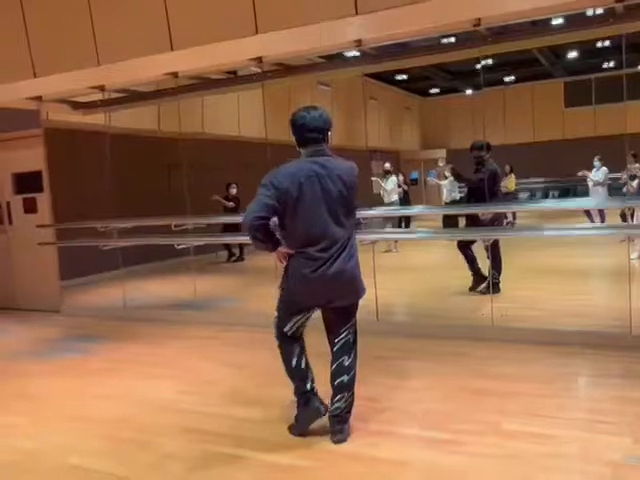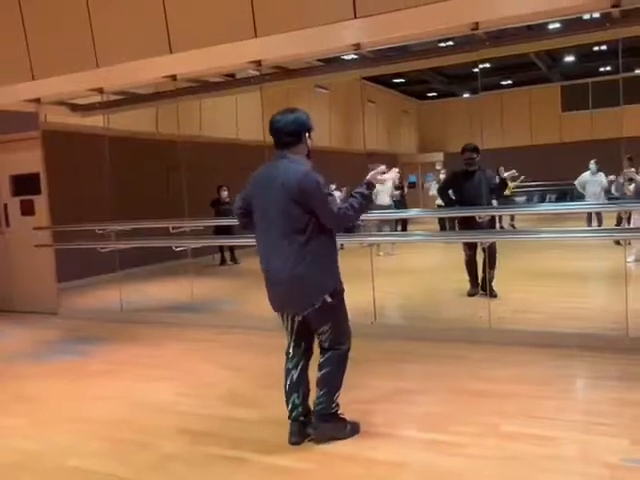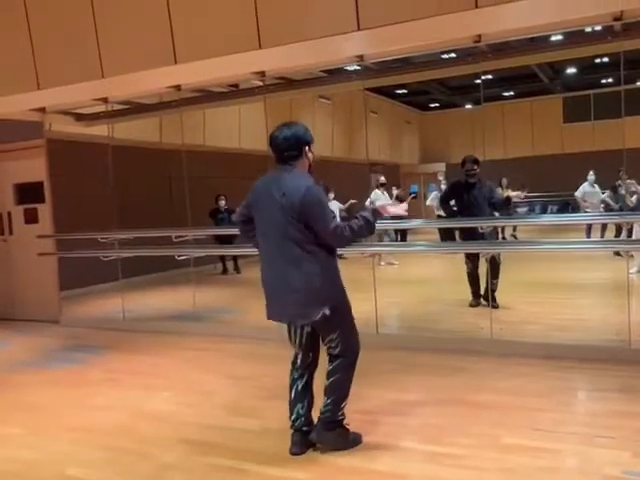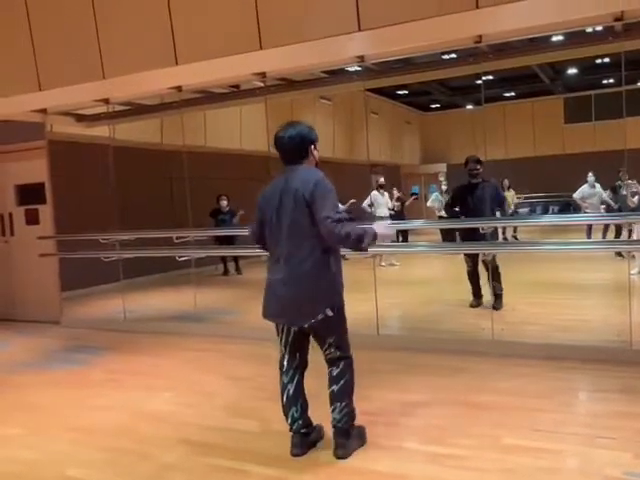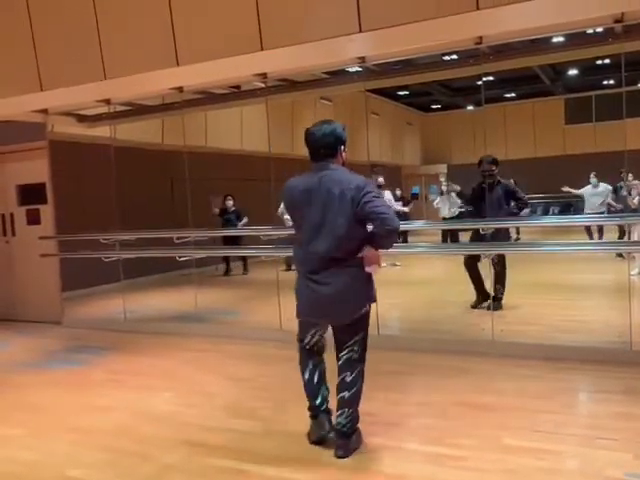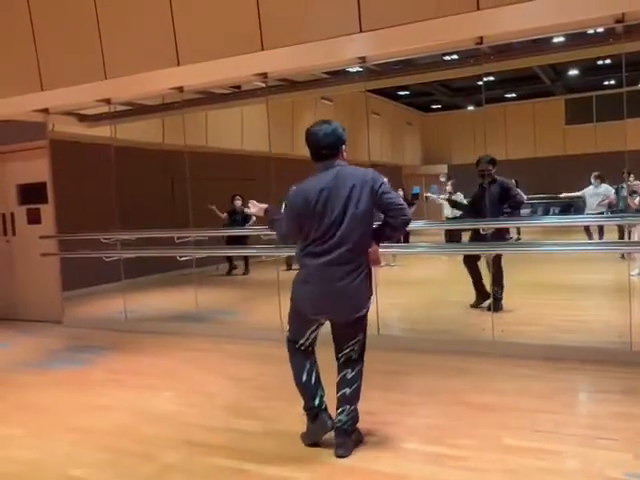
dt=0.7s
person 1, frame 1
left shoulder: (282, 177)
right shoulder: (349, 171)
left elbow: (253, 221)
left wrist: (276, 245)
left hip: (302, 277)
right hip: (344, 276)
left knee: (286, 336)
right knee: (344, 347)
left ankle: (309, 402)
right ankle: (339, 421)
person 1, frame 2
left shoulder: (259, 177)
right shoulder: (304, 174)
left elbow: (243, 215)
right elbow: (338, 219)
right wrist: (368, 186)
left hip: (280, 281)
right hip: (314, 279)
left knee: (297, 349)
right knee: (335, 345)
left ankle: (298, 422)
right ankle: (325, 420)
person 1, frame 3
left shoulder: (261, 187)
right shoulder: (305, 188)
left elbow: (245, 223)
right elbow: (334, 235)
right wrist: (374, 214)
left hip: (281, 292)
right hip: (317, 289)
left knee: (303, 357)
right knee: (344, 352)
left ankle: (301, 432)
right ankle: (330, 427)
person 1, frame 4
left shoulder: (270, 191)
right shoulder: (315, 181)
left elbow: (258, 236)
right elbow: (333, 232)
right wrist: (369, 233)
left hip: (280, 293)
right hip: (318, 292)
left knee: (291, 364)
right knee: (339, 360)
left ankle: (300, 433)
right ankle: (344, 434)
person 1, frame 5
left shoulder: (293, 188)
right shoulder: (356, 185)
right elbow: (388, 223)
right wrist: (373, 246)
left hip: (310, 291)
right hip: (351, 291)
left knee: (309, 350)
right knee: (350, 363)
left ankle: (320, 417)
right ankle: (345, 435)
person 1, frame 6
left shoulder: (300, 193)
right shoulder: (368, 179)
left elbow: (289, 234)
right elbow: (401, 215)
left wrist: (267, 212)
right wrist: (375, 239)
left hip: (311, 289)
right hip: (353, 290)
left knee: (299, 348)
right knee: (350, 359)
left ankle: (317, 416)
right ankle: (345, 433)
person 2, frame 1
left shoulder: (491, 169)
right shoulder: (480, 169)
left elbow: (472, 181)
left wrist: (454, 172)
left hip: (491, 216)
right hip: (476, 215)
left knee: (492, 249)
right knee: (463, 244)
left ankle: (494, 283)
right ankle: (479, 276)
person 2, frame 2
left shoulder: (487, 174)
right shoulder: (456, 176)
left elbow: (496, 193)
right elbow: (442, 190)
left wrist: (504, 180)
right wrist: (452, 205)
left hip: (486, 219)
right hip: (466, 221)
left knee: (490, 252)
right knee: (469, 254)
left ankle: (487, 284)
right ankle: (474, 284)
person 2, frame 3
left shoulder: (487, 186)
right shoulder: (456, 187)
left elbow: (497, 205)
right elbow: (443, 201)
left wrist: (508, 198)
right wrist: (454, 215)
left hip: (488, 231)
right hip: (468, 233)
left knee: (494, 261)
right knee: (471, 266)
left ankle: (490, 294)
right ankle: (476, 296)
person 2, frame 4
left shoulder: (492, 186)
right shoulder: (461, 190)
left elbow: (502, 203)
right elbow: (449, 207)
left wrist: (507, 210)
right wrist: (459, 216)
left hip: (488, 232)
right hip: (469, 233)
left knee: (491, 264)
right knee: (471, 266)
left ankle: (498, 296)
right ankle: (477, 296)
person 2, frame 5
left shoulder: (505, 186)
right shoulder: (478, 187)
left elbow: (523, 202)
right elbow: (470, 202)
left wrist: (509, 213)
right wrist: (459, 193)
left hip: (499, 232)
right hip: (479, 231)
left knee: (498, 264)
right knee: (469, 261)
left ankle: (497, 298)
right ankle: (482, 294)
person 2, frame 6
left shoulder: (503, 184)
right shoulder: (481, 188)
left elbow: (518, 200)
right elbow: (471, 208)
left wrist: (503, 213)
right wrist: (451, 201)
left hip: (497, 231)
right hip: (479, 231)
left knee: (494, 263)
right knee: (469, 259)
left ankle: (497, 298)
right ankle: (482, 293)
